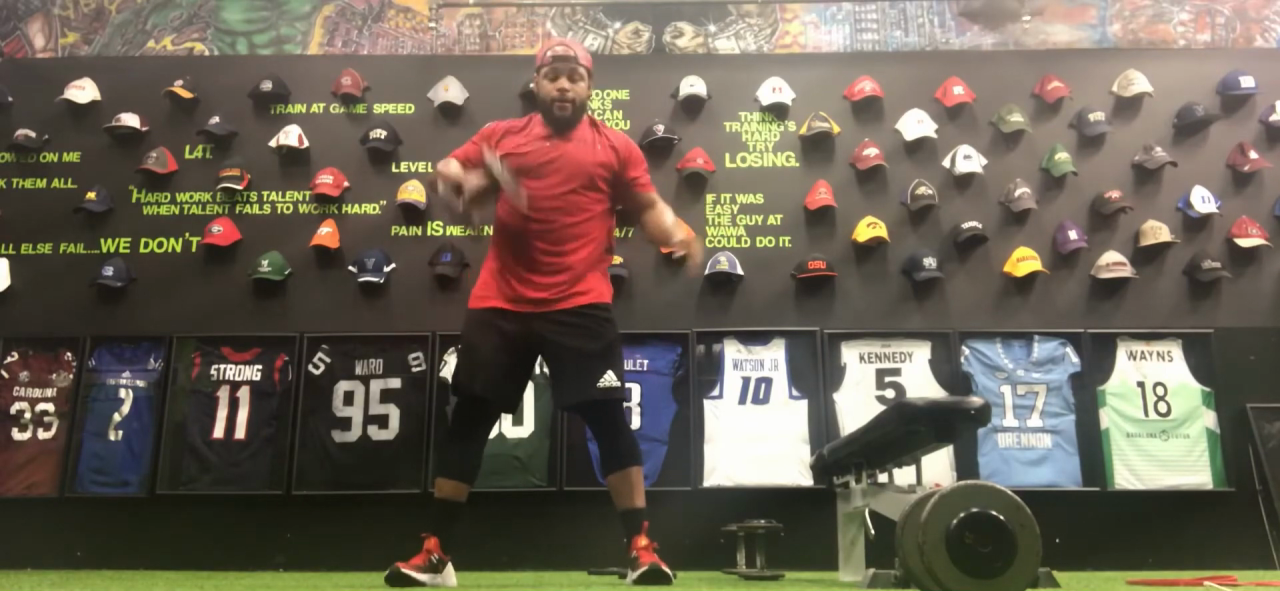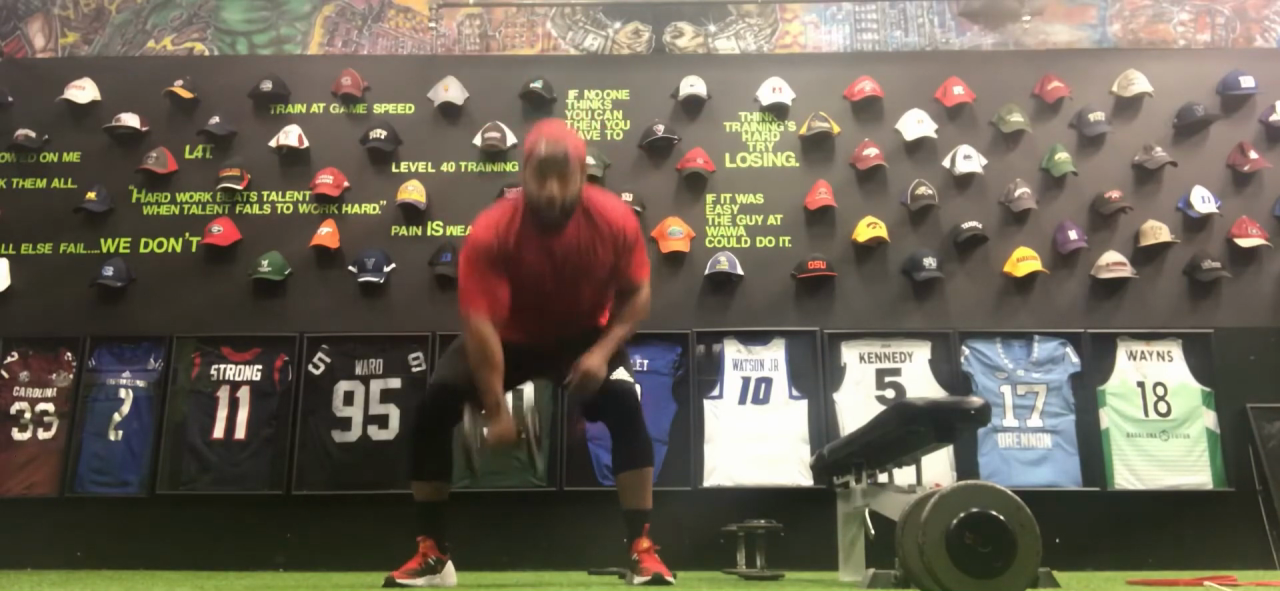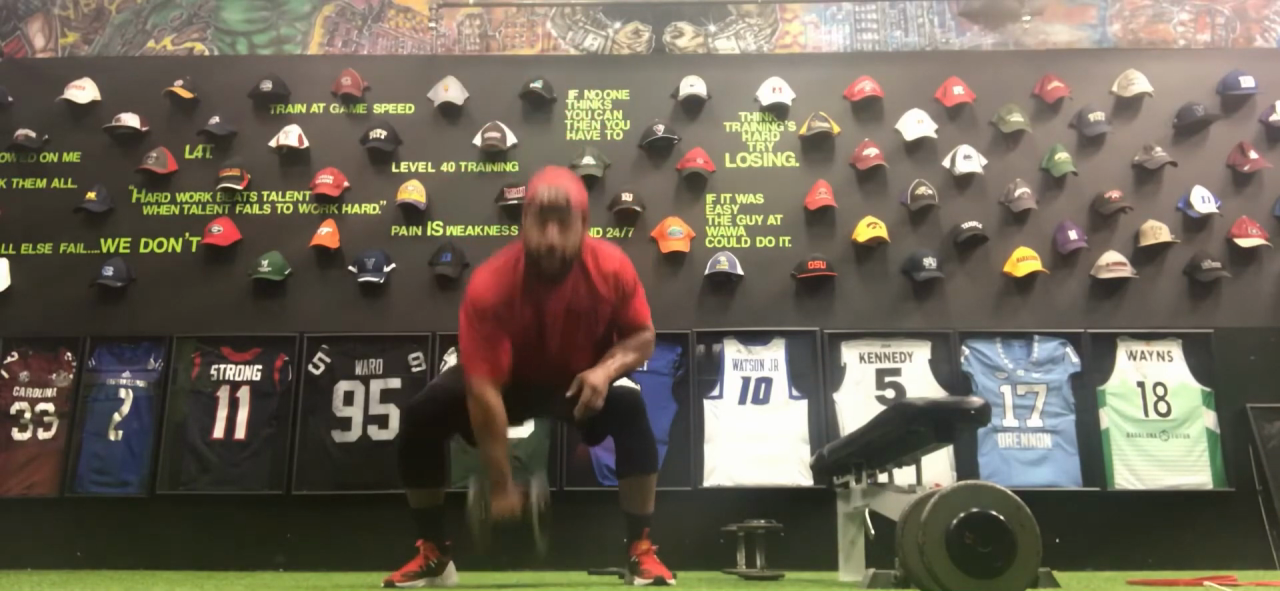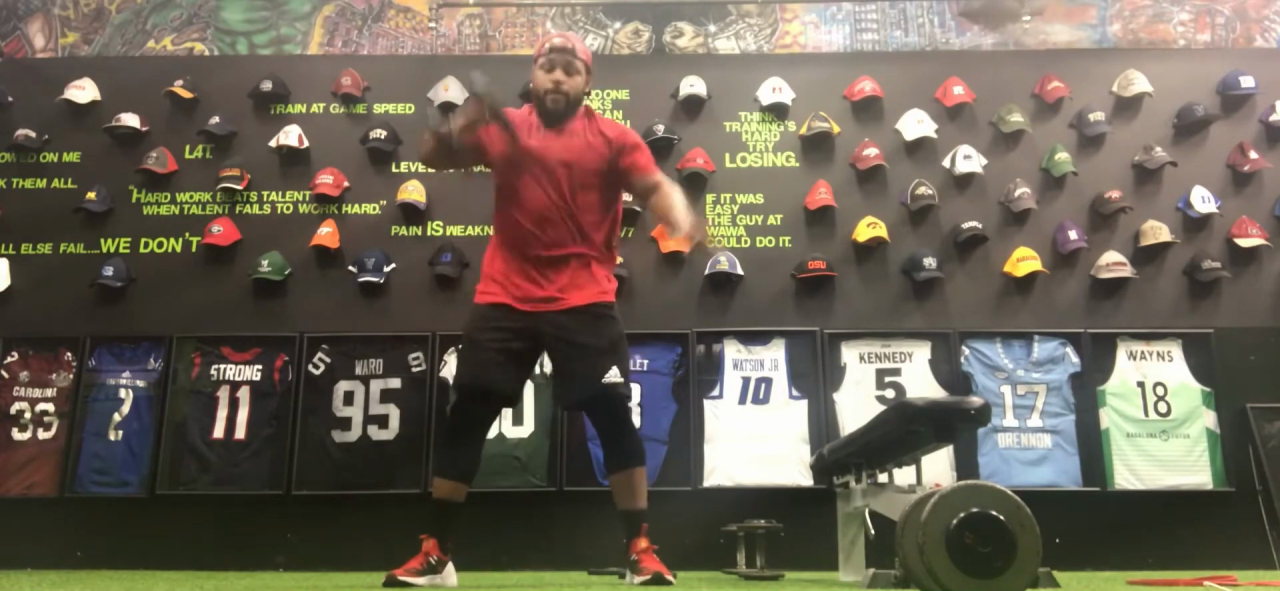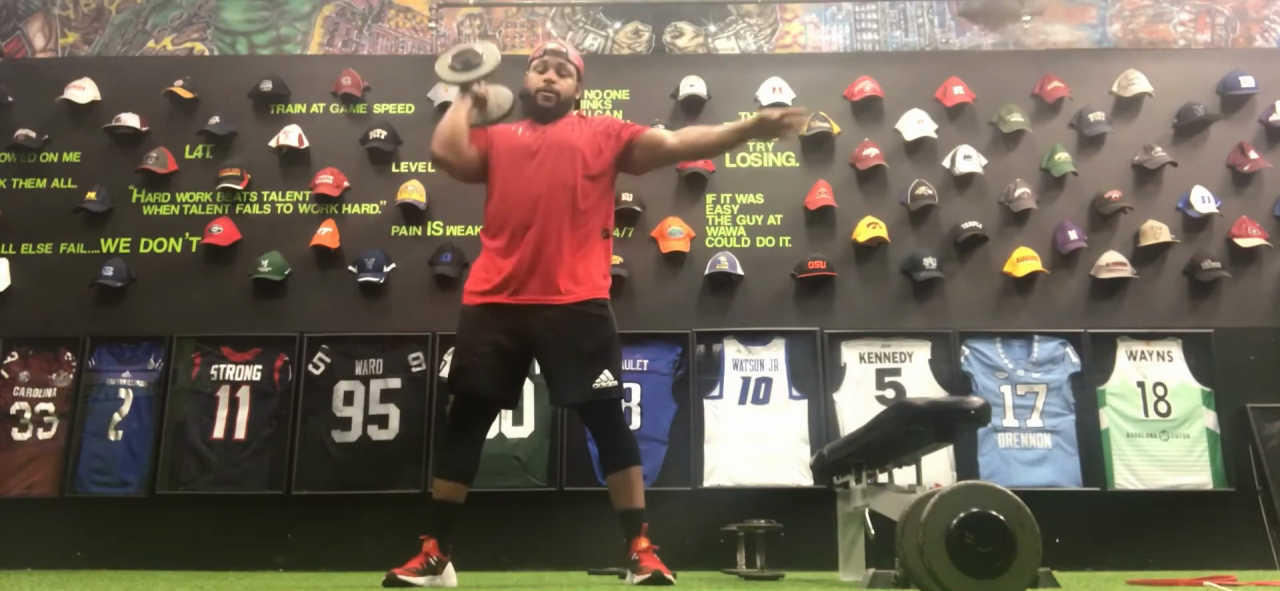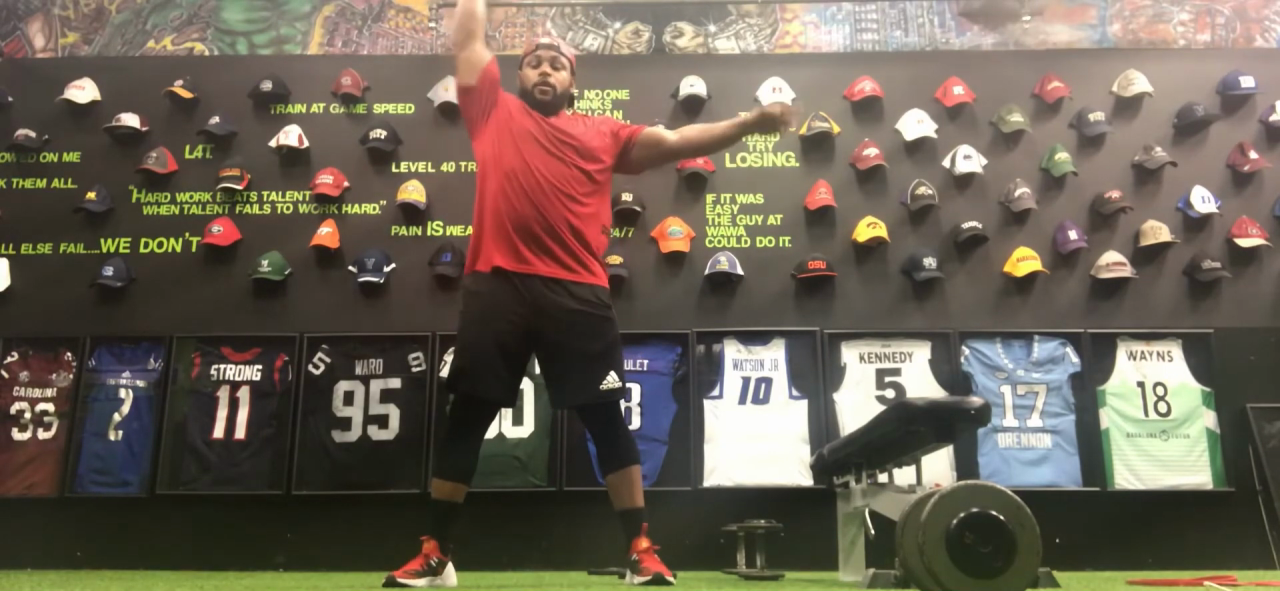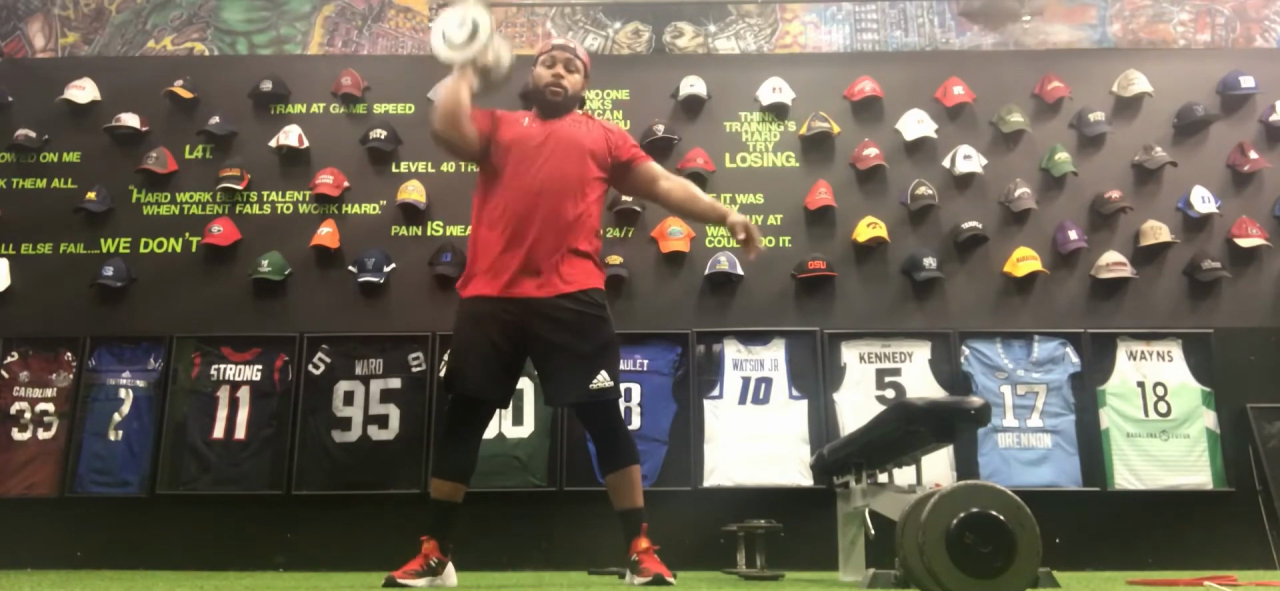
dt=0.4s
person 1, frame 1
left shoulder: (615, 146)
right shoulder: (502, 137)
left elbow: (649, 205)
right elbow: (447, 173)
left wrist: (676, 234)
right wrist: (470, 181)
left hip: (582, 307)
right hip: (501, 305)
left knee: (609, 417)
right knee: (470, 418)
person 1, frame 2
left shoulder: (616, 221)
right shoulder: (490, 234)
left elbow: (637, 297)
right elbow: (479, 325)
left wrist: (604, 351)
right wrist: (496, 410)
left hip: (582, 339)
right hip: (509, 339)
left knee: (624, 403)
right knee: (435, 407)
left ankle: (642, 551)
person 1, frame 3
left shoulder: (613, 270)
right shoulder: (491, 288)
left elbow: (642, 335)
right elbow: (484, 395)
left wrist: (605, 367)
right wrist: (501, 485)
left hip: (580, 376)
right hip: (507, 381)
left knee: (630, 411)
right knee: (421, 416)
left ankle: (642, 553)
right ankle: (432, 555)
person 1, frame 4
left shoulder: (613, 137)
right shoulder: (500, 125)
left elbow: (656, 185)
right elbow: (435, 156)
left wrist: (680, 217)
right wrist: (454, 126)
left hip: (585, 303)
right hip: (505, 301)
left knee: (613, 417)
right knee: (468, 417)
person 1, frame 5
left shoulder: (603, 135)
right shoulder: (496, 138)
left elbow: (673, 143)
right elbow: (444, 153)
left wrist: (750, 126)
right wrist: (468, 100)
left hip: (576, 303)
right hip: (493, 301)
left knee: (607, 420)
right knee: (465, 420)
person 1, frame 6
left shoulder: (602, 132)
right shoulder: (494, 110)
left elbow: (673, 143)
left wrist: (749, 122)
left hip: (576, 292)
right hip: (497, 285)
left knee: (605, 418)
right knee: (467, 416)
person 1, frame 7
left shoulder: (604, 135)
right shoulder: (498, 124)
left elbow: (662, 183)
right elbow: (445, 129)
left wrist: (724, 216)
right wrist: (465, 67)
left hip: (571, 297)
right hip: (489, 295)
left knee: (604, 418)
right knee: (463, 419)
